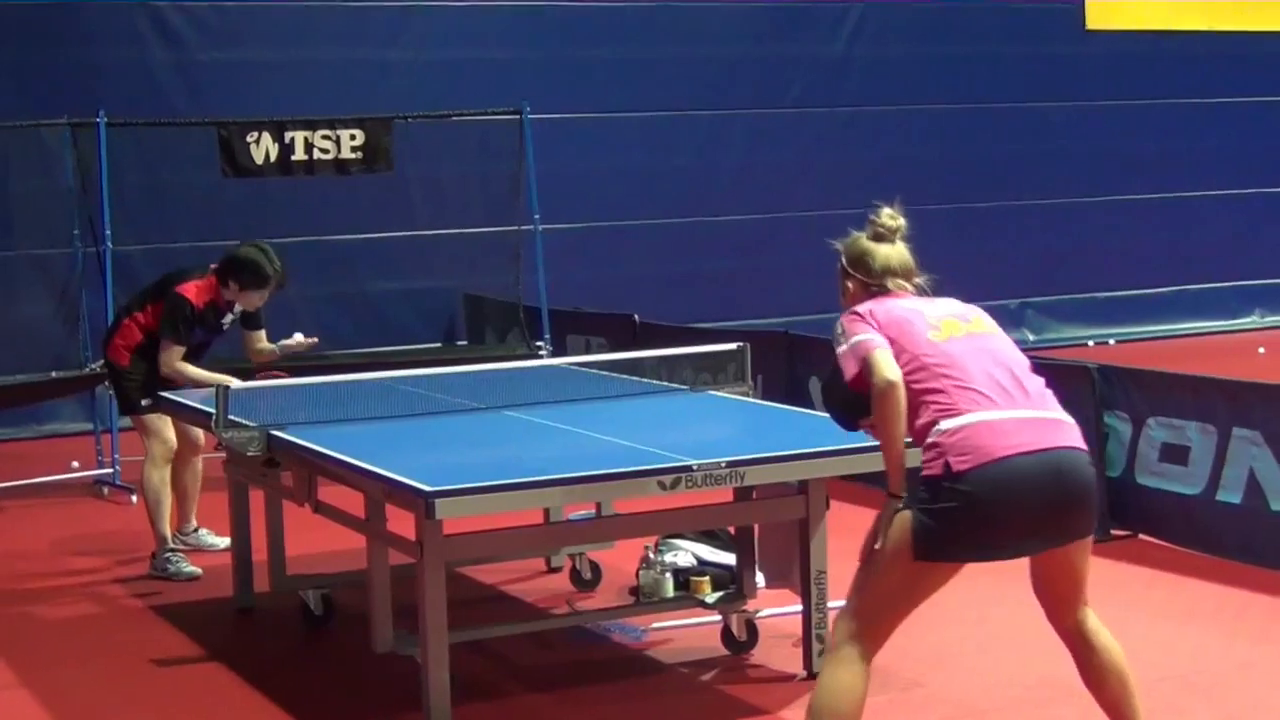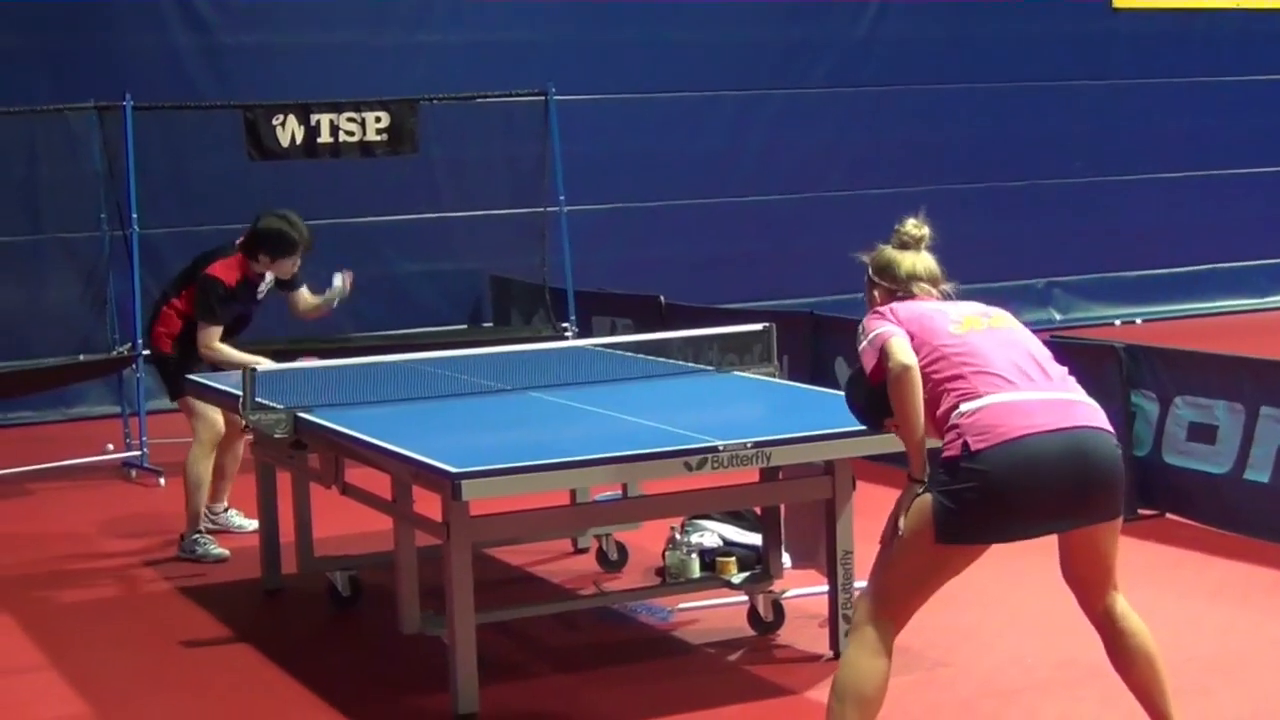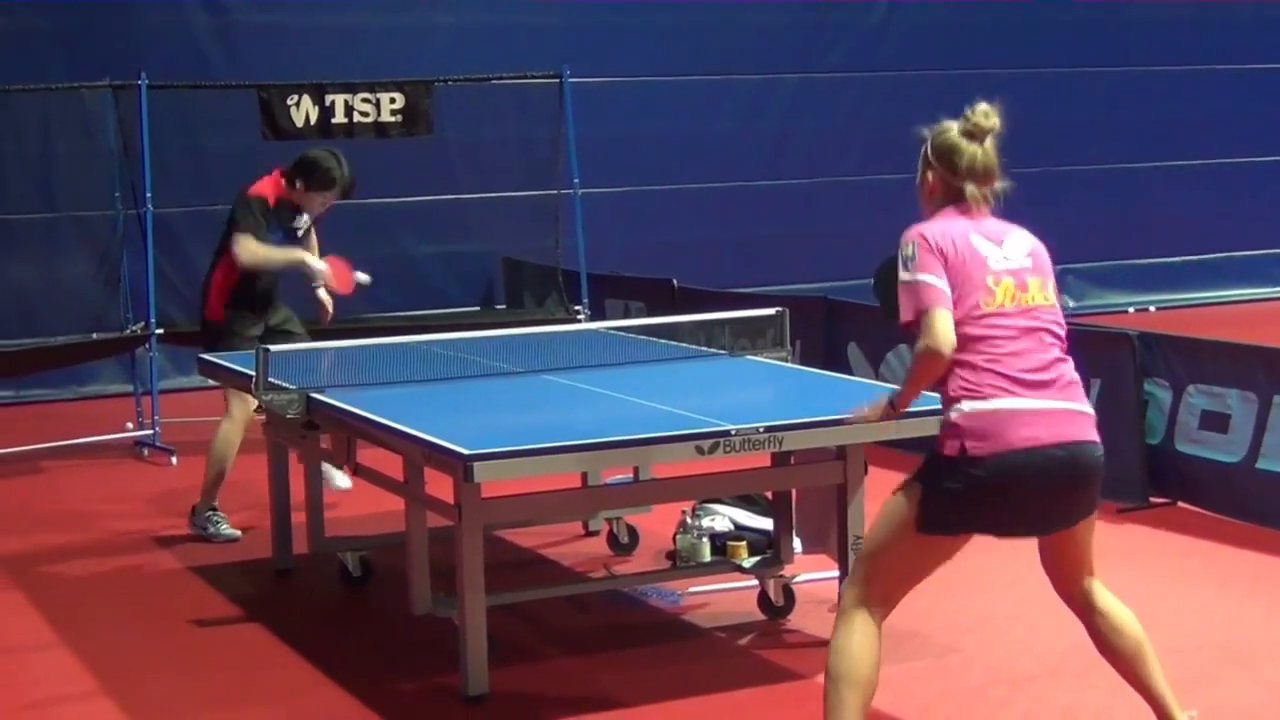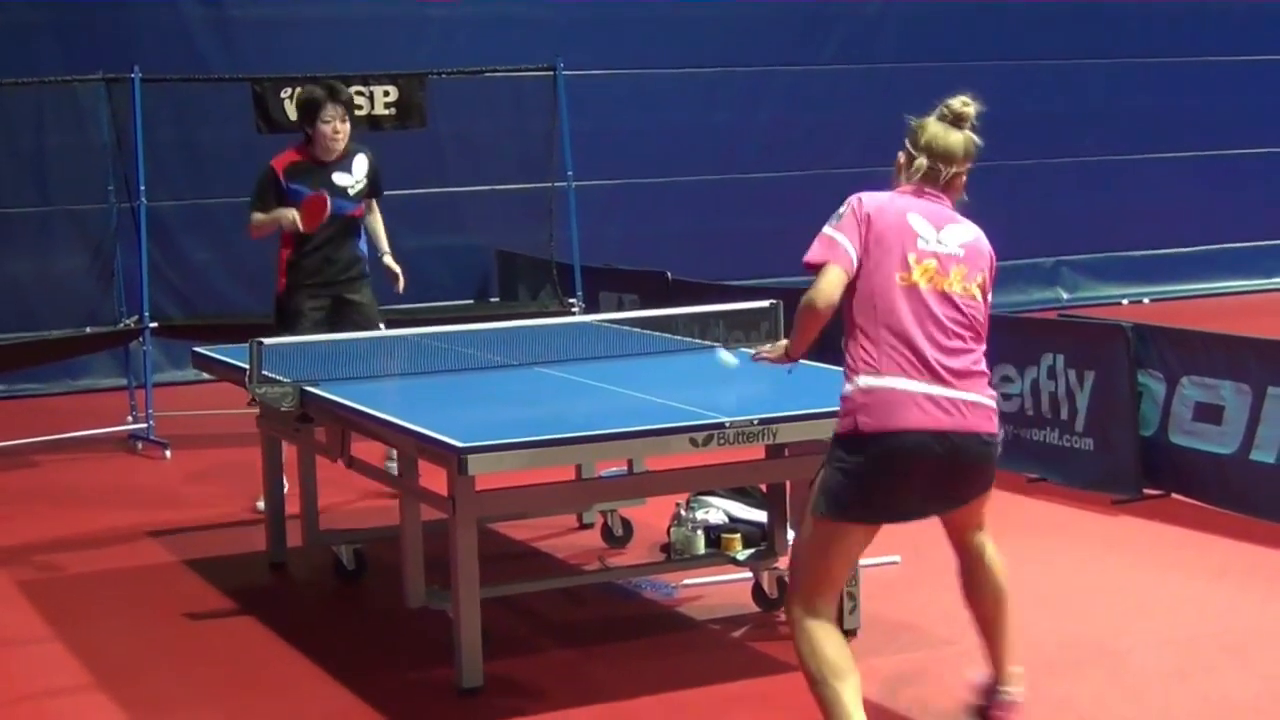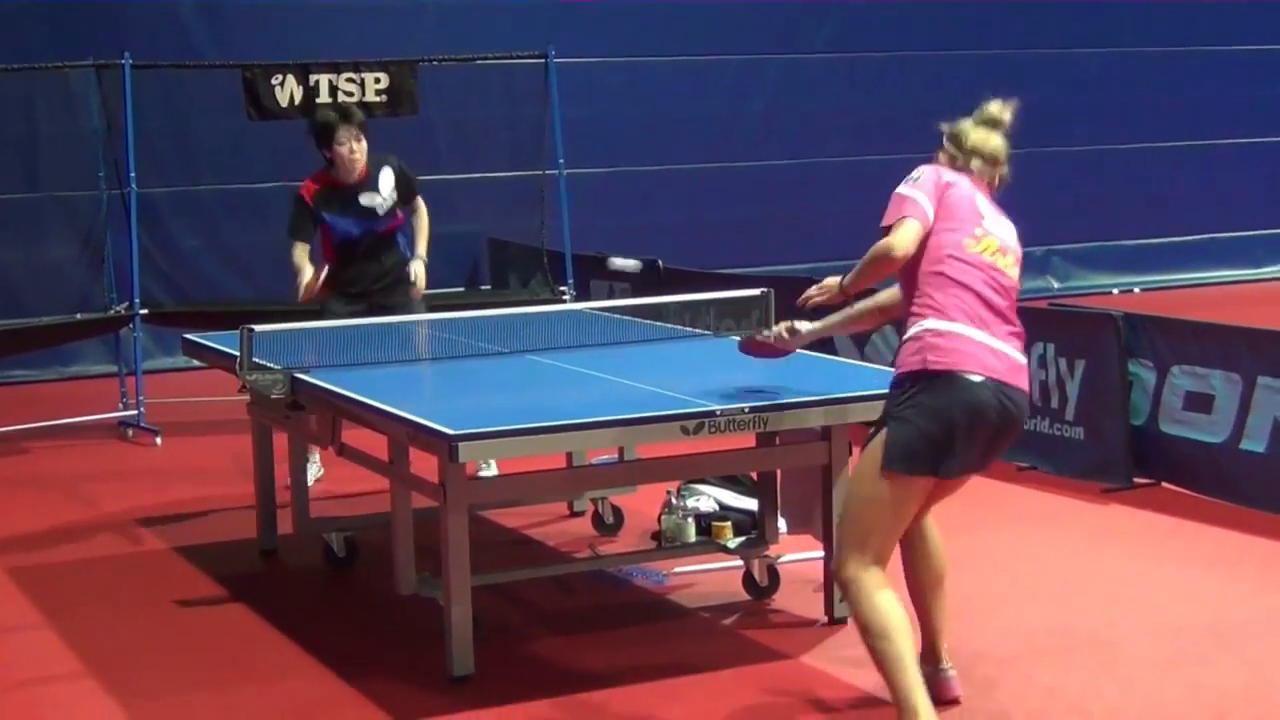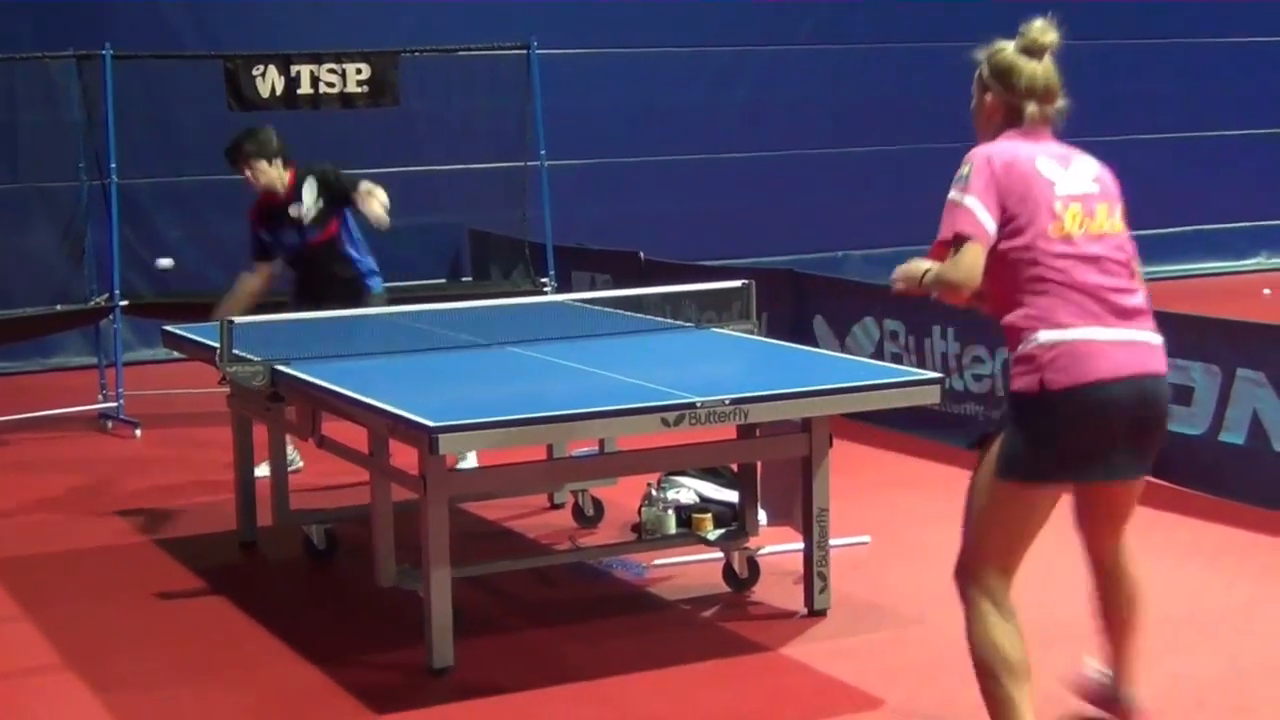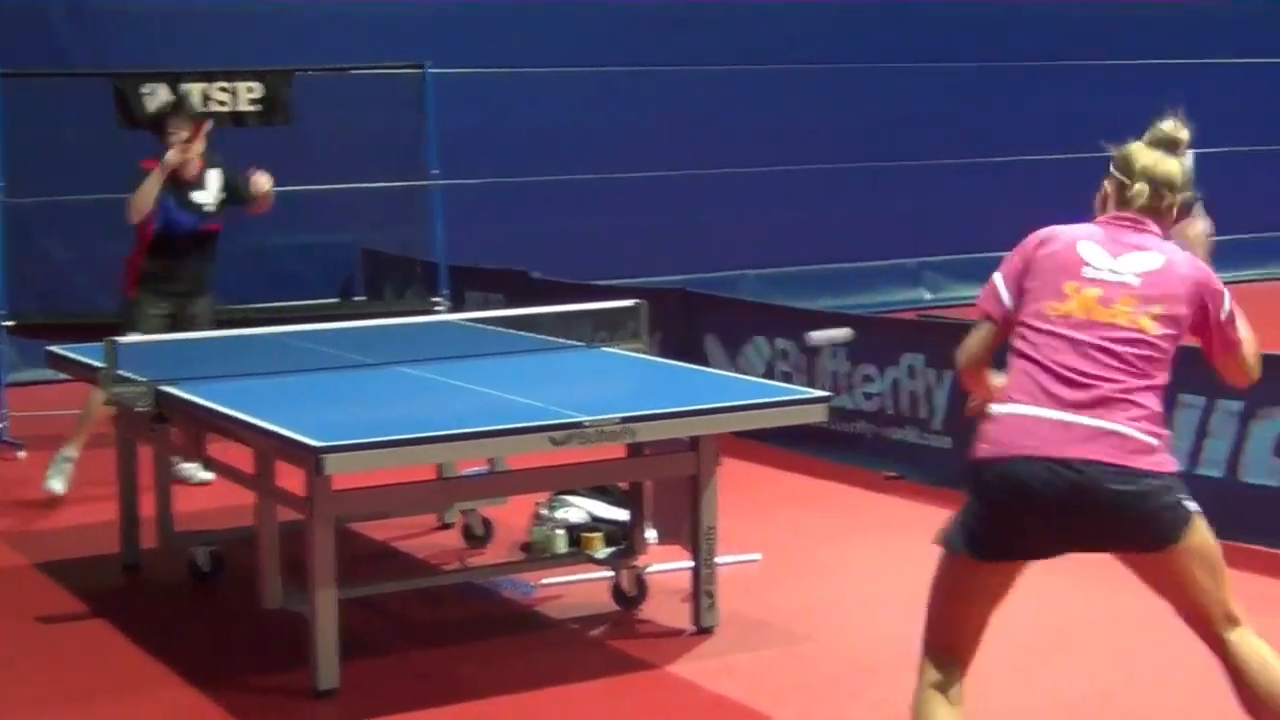
dt=0.5s
person 1, frame 1
left shoulder: (861, 319)
right shoulder: (966, 309)
left elbow: (888, 380)
left wrist: (896, 490)
left hip: (978, 470)
right hip: (1068, 459)
left knee: (855, 635)
right knee: (1073, 616)
person 1, frame 2
left shoulder: (883, 318)
right shoulder: (992, 313)
left elbow: (903, 365)
left wrist: (917, 476)
left hip: (1000, 456)
right hip: (1093, 441)
left knee: (875, 618)
right knee: (1103, 599)
person 1, frame 3
left shoulder: (931, 237)
right shoulder: (1032, 247)
left elbow: (939, 347)
left wrist: (894, 402)
left hip: (983, 447)
right hip: (1076, 442)
left knee: (861, 604)
right knee: (1082, 588)
person 1, frame 4
left shoulder: (867, 207)
right shoulder: (978, 240)
left elbow: (822, 299)
left wrist: (791, 348)
left hip: (883, 428)
right hip: (974, 429)
left knee: (811, 605)
right knee: (971, 539)
person 1, frame 5
left shoulder: (932, 178)
right shoulder: (1001, 223)
left elbow: (899, 252)
right elbow: (906, 298)
left wrist: (841, 287)
right wrist: (814, 329)
left hip: (946, 378)
right hip: (1005, 390)
left knee: (859, 567)
right knee: (908, 518)
person 1, frame 6
left shoulder: (990, 161)
right shoulder: (1094, 170)
left elbow: (963, 280)
left wrist: (924, 276)
right wrist: (973, 279)
left hip: (1066, 385)
right hip: (1143, 377)
left knee: (982, 578)
right knee: (1105, 546)
person 1, frame 7
left shoulder: (1046, 243)
right shoulder: (1191, 273)
left elbow: (969, 359)
left wrist: (988, 392)
left hip: (1012, 466)
right hip: (1128, 472)
left knee: (940, 667)
right knee: (1225, 627)
person 2, frame 1
left shoulder: (245, 297)
right shoulder: (188, 297)
left elbow: (256, 350)
right elbow: (169, 365)
left wrist: (283, 348)
right wrist: (223, 382)
left hip: (169, 359)
right hip: (132, 356)
left knee: (193, 443)
right knee: (163, 444)
left ankle: (186, 530)
right ankle: (163, 552)
person 2, frame 2
left shoulder: (276, 265)
right shoulder: (219, 276)
left elbow: (304, 307)
right elbow: (208, 347)
left wrist: (330, 298)
right wrist: (259, 363)
left hip: (213, 342)
right hip: (177, 343)
left knee: (237, 424)
right knee: (210, 428)
left ankle: (217, 510)
right ankle: (193, 535)
person 2, frame 3
left shoulder: (306, 204)
right shoulder: (260, 197)
right elbow: (244, 255)
left wrist: (319, 285)
right wrist: (300, 256)
left hip: (268, 307)
right hip: (230, 313)
right knee: (242, 409)
left ankle: (316, 462)
right ankle: (204, 510)
person 2, frame 4
left shoulder: (361, 160)
right shoulder: (284, 169)
right elbow: (254, 227)
left wrist: (385, 253)
right wrist: (279, 216)
left hip: (353, 282)
right hip: (302, 287)
left ankle: (394, 456)
person 2, frame 5
left shoulder: (389, 171)
right shoulder: (310, 194)
left elbow: (419, 210)
right elbow: (300, 247)
left wrist: (420, 260)
right wrist: (306, 275)
left hip: (396, 285)
right hip: (345, 293)
right ankle: (311, 459)
person 2, frame 6
left shoulder: (317, 179)
right shoulder: (261, 214)
left elbow: (371, 192)
right elbow: (259, 275)
left wrist: (373, 203)
right wrist: (225, 314)
left hip: (358, 289)
right hip: (314, 296)
right ankle: (287, 452)
person 2, frame 7
left shoulder: (215, 173)
right shoulder: (155, 172)
left elbow: (258, 205)
right elbow: (136, 216)
left wrist: (262, 190)
right wrist: (163, 169)
left hip: (194, 291)
right hip: (149, 289)
left ankle: (179, 456)
right ankle: (69, 454)
